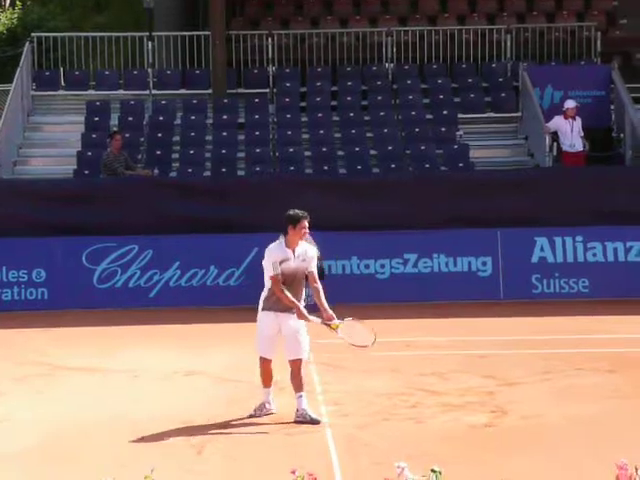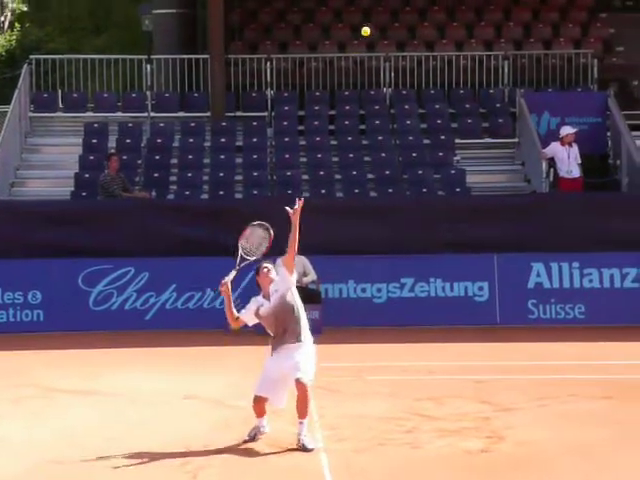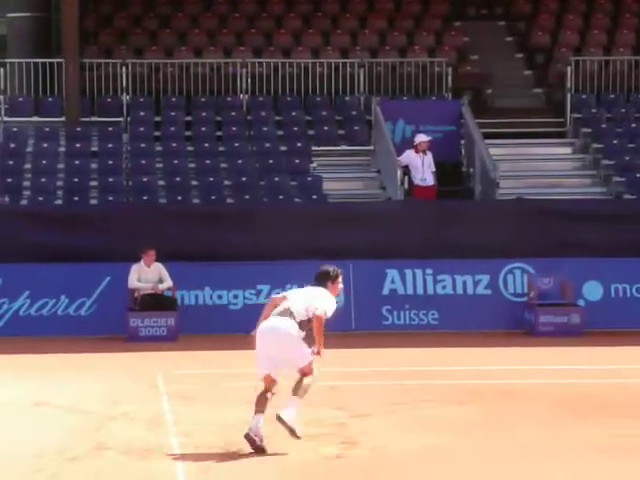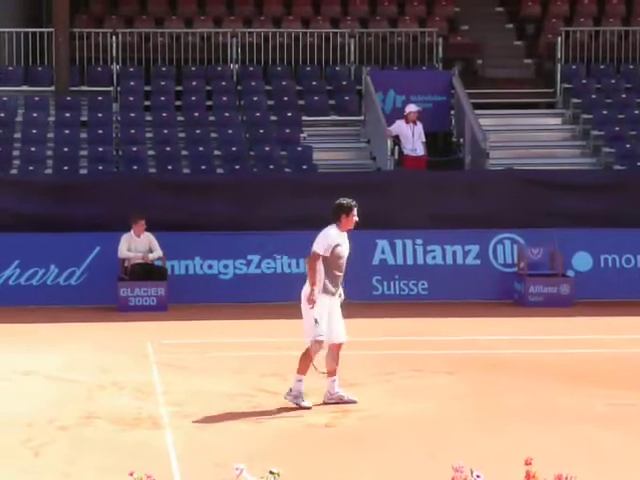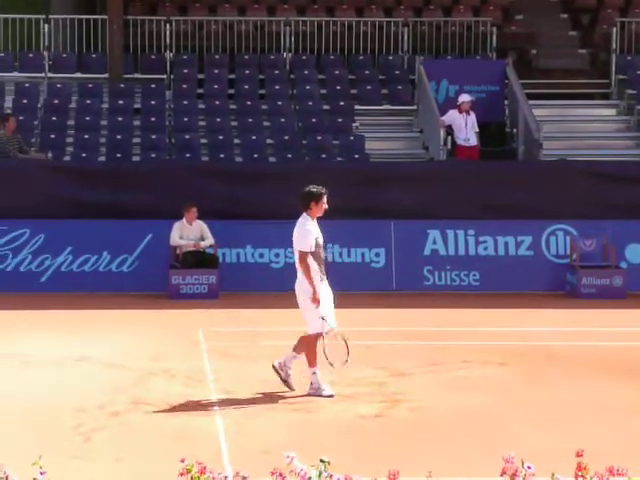
dt=1s
person 1, frame 1
left shoulder: (309, 251)
right shoulder: (273, 251)
left elbow: (314, 283)
right elbow: (277, 286)
left wrist: (325, 309)
right wrist: (298, 307)
left hip: (294, 315)
right hip: (270, 312)
left knee: (296, 362)
right knee: (264, 361)
left ankle: (301, 409)
right ankle: (267, 402)
person 1, frame 2
left shoulder: (285, 282)
right shoulder: (256, 305)
left elbow: (291, 251)
right elbow: (234, 323)
left wrist: (295, 221)
right wrist: (227, 296)
left hip: (301, 348)
right hip: (279, 353)
left knee: (302, 385)
right knee: (258, 400)
left ankle: (302, 434)
right ankle: (261, 425)
person 1, frame 3
left shoulder: (302, 291)
right shoulder: (328, 299)
left elbow: (274, 300)
right elbow: (318, 318)
left wrist: (260, 326)
right wrist: (319, 346)
left hip: (266, 328)
right hip: (285, 329)
left knee: (269, 386)
right knee: (308, 373)
left ankle: (256, 429)
right ankle: (289, 413)
person 1, frame 4
left shoulder: (343, 237)
right shoulder: (329, 235)
right elbow: (312, 261)
left wrist: (339, 289)
right wrist: (313, 290)
left hip: (331, 297)
right hip: (318, 297)
left knee: (336, 343)
right knee: (316, 344)
left ankle: (332, 391)
right ankle: (295, 390)
person 1, frame 5
left shoulder: (311, 223)
right shoulder: (306, 227)
right elbow: (304, 260)
right wrist: (314, 290)
left hip: (320, 284)
right hip: (311, 287)
left knee: (318, 331)
right knee: (313, 333)
left ankle: (285, 364)
right ankle: (315, 382)
